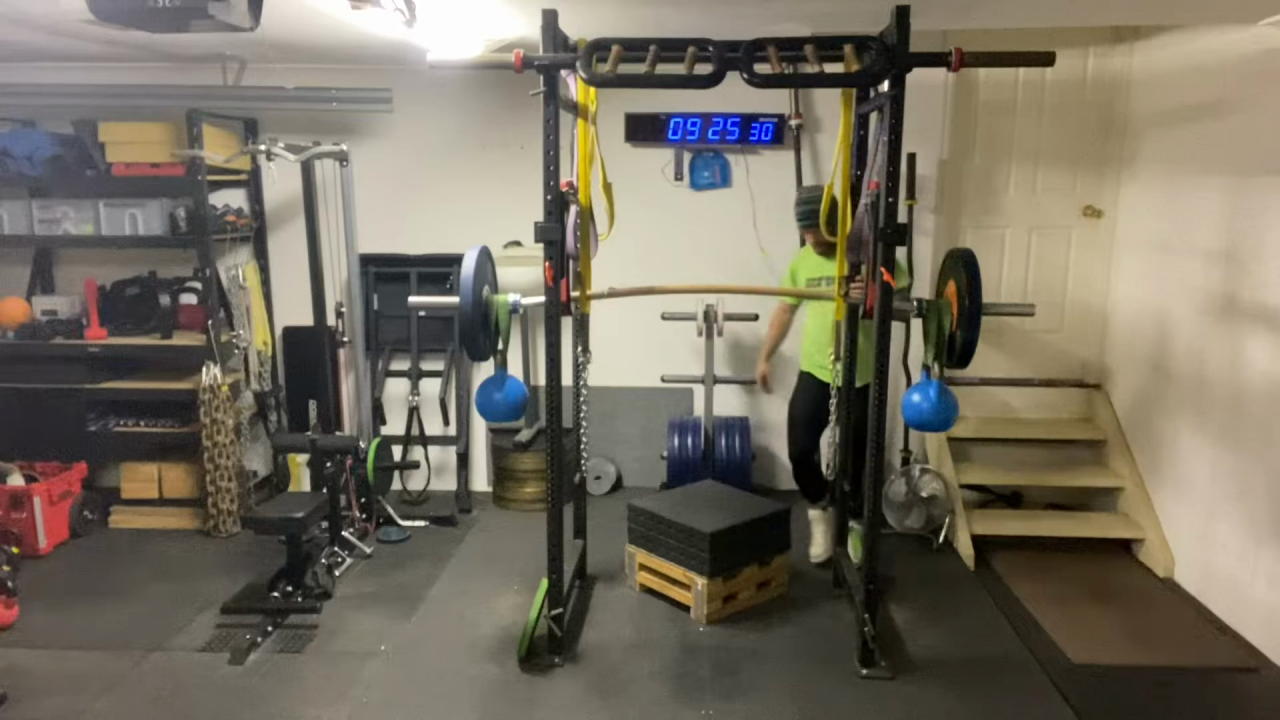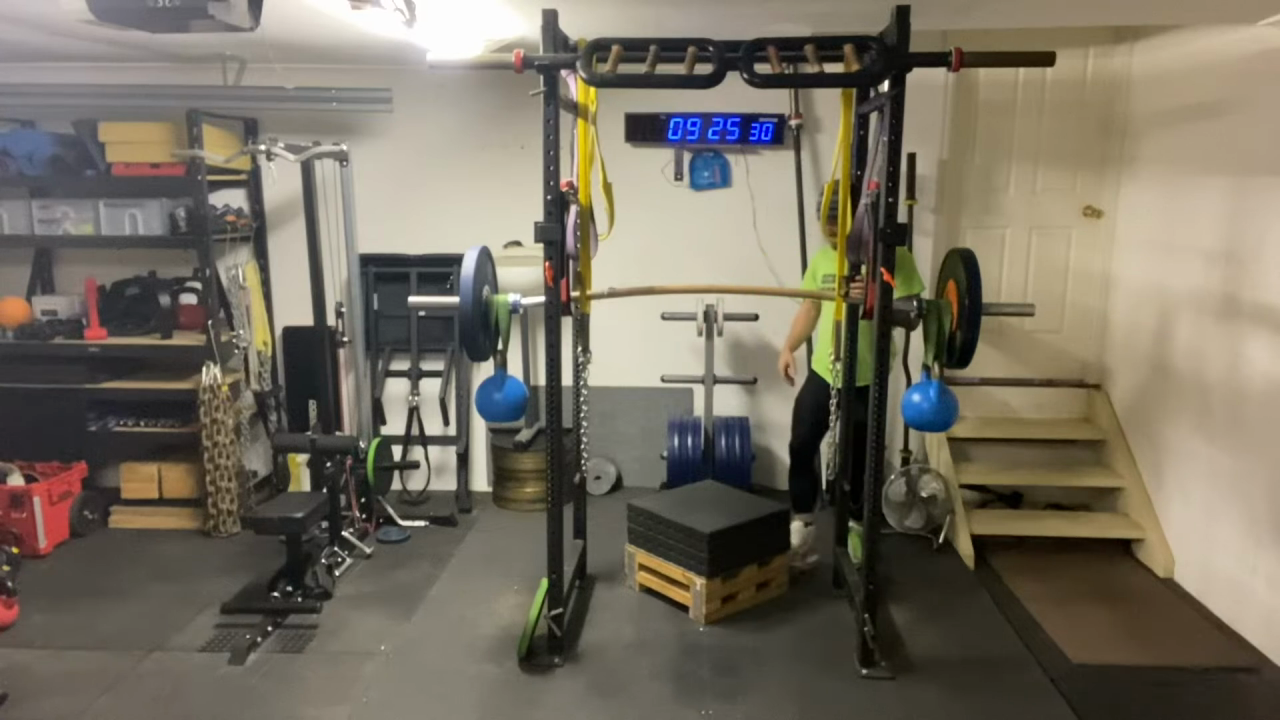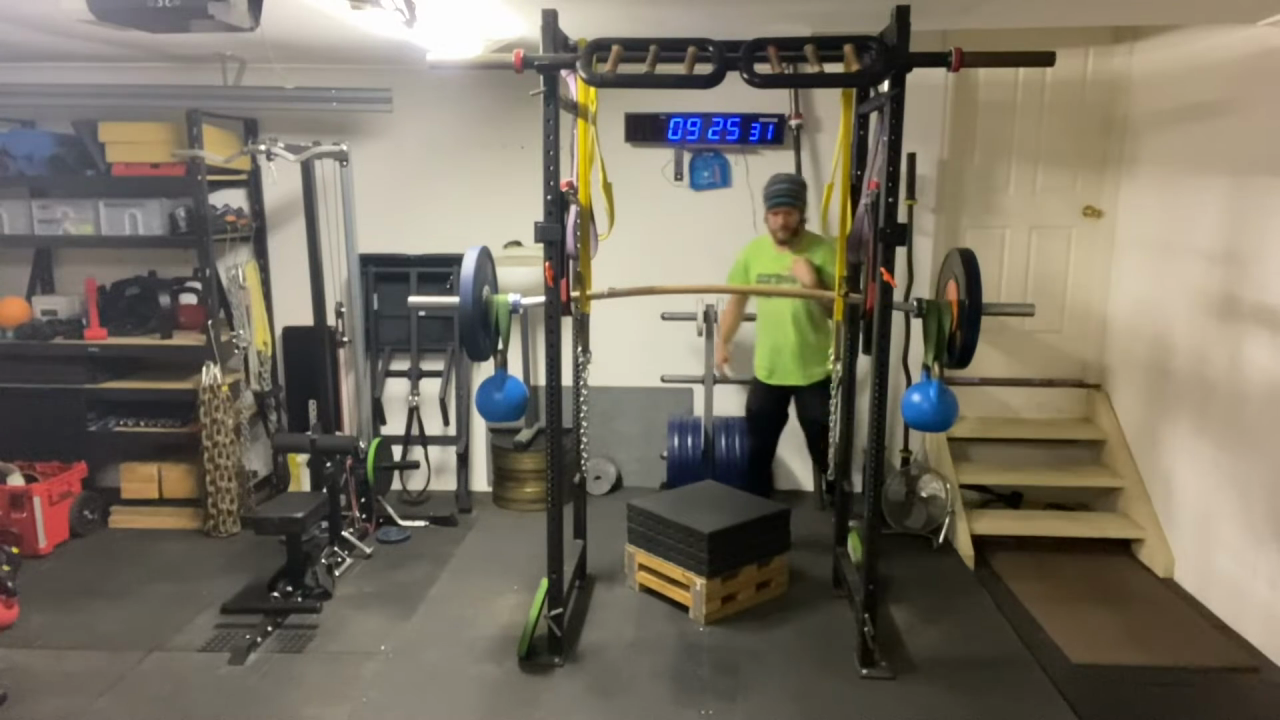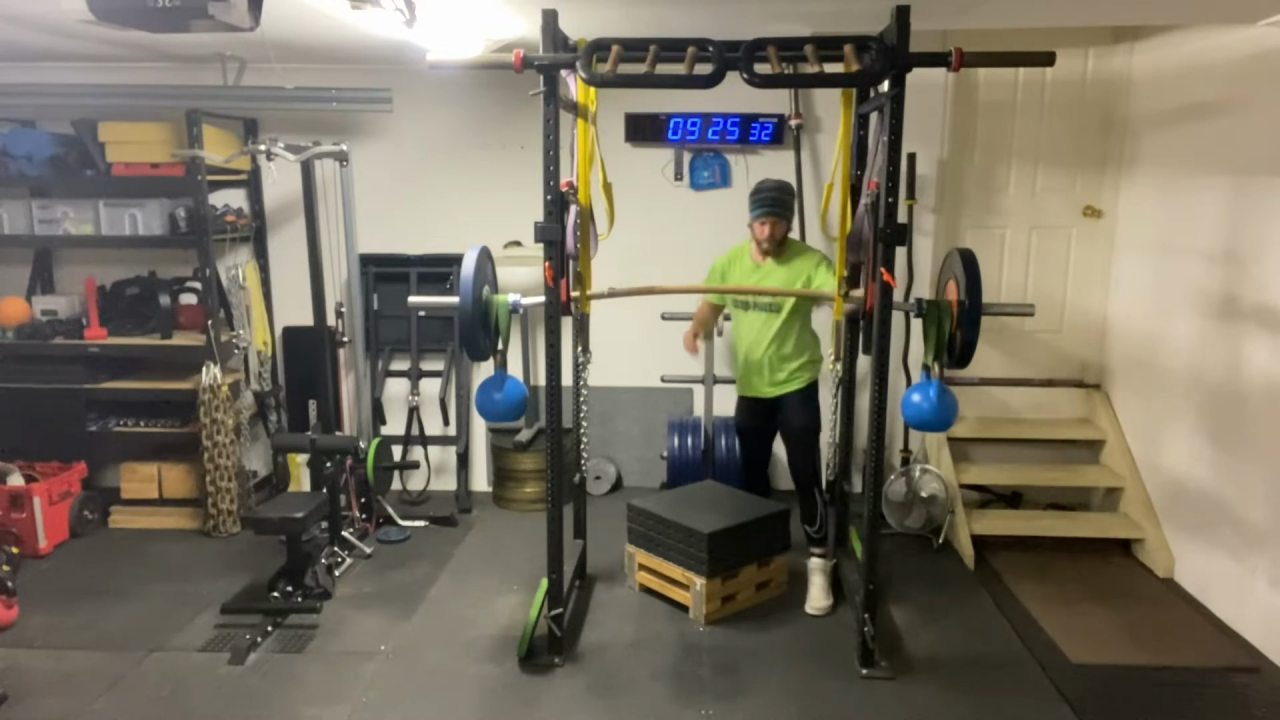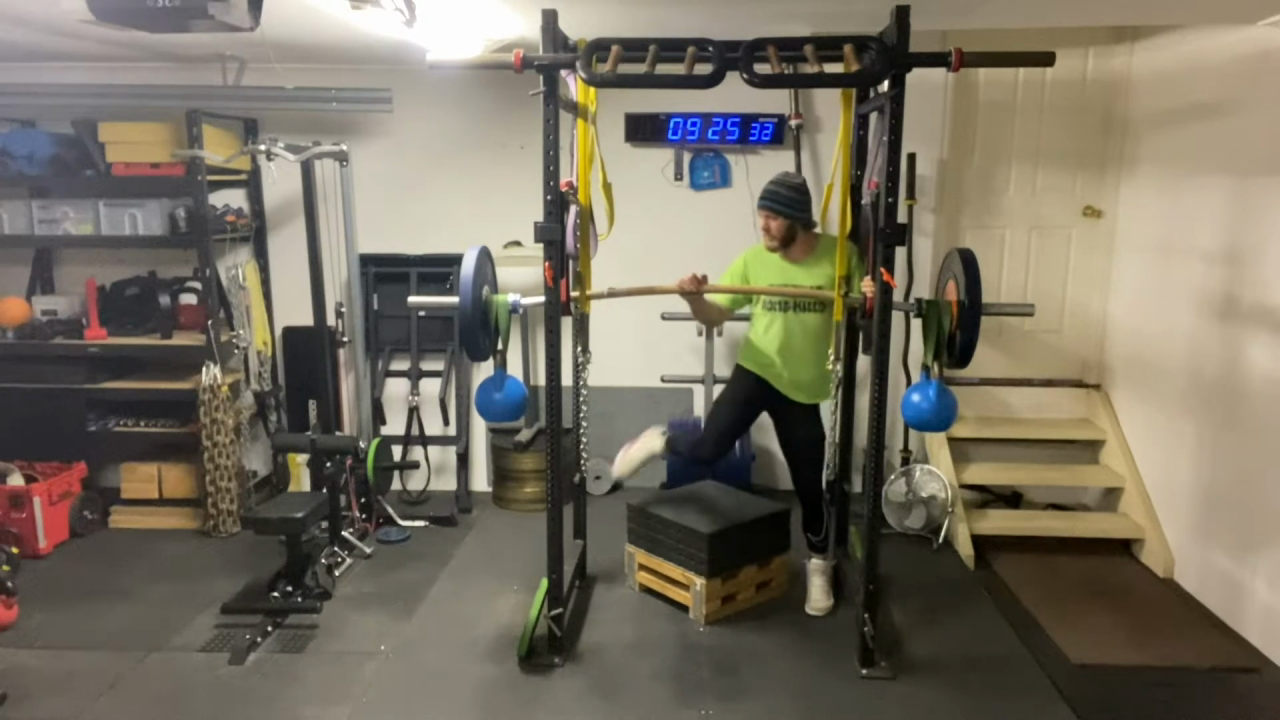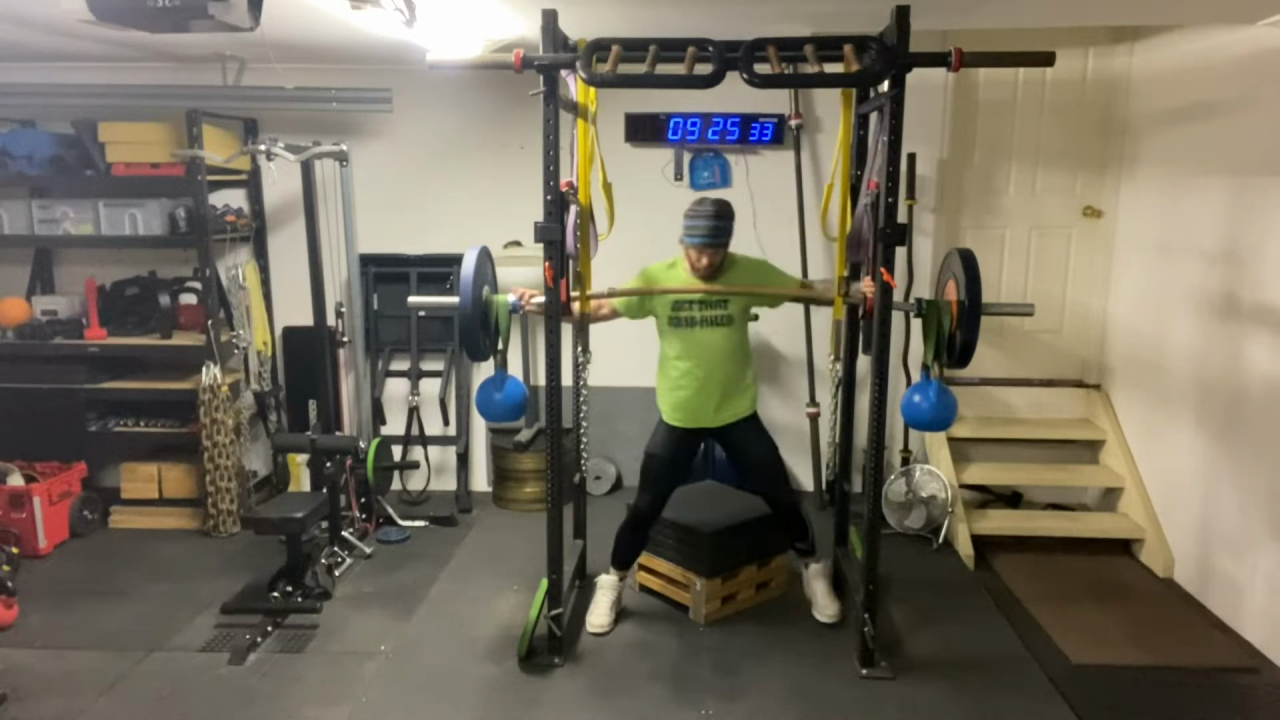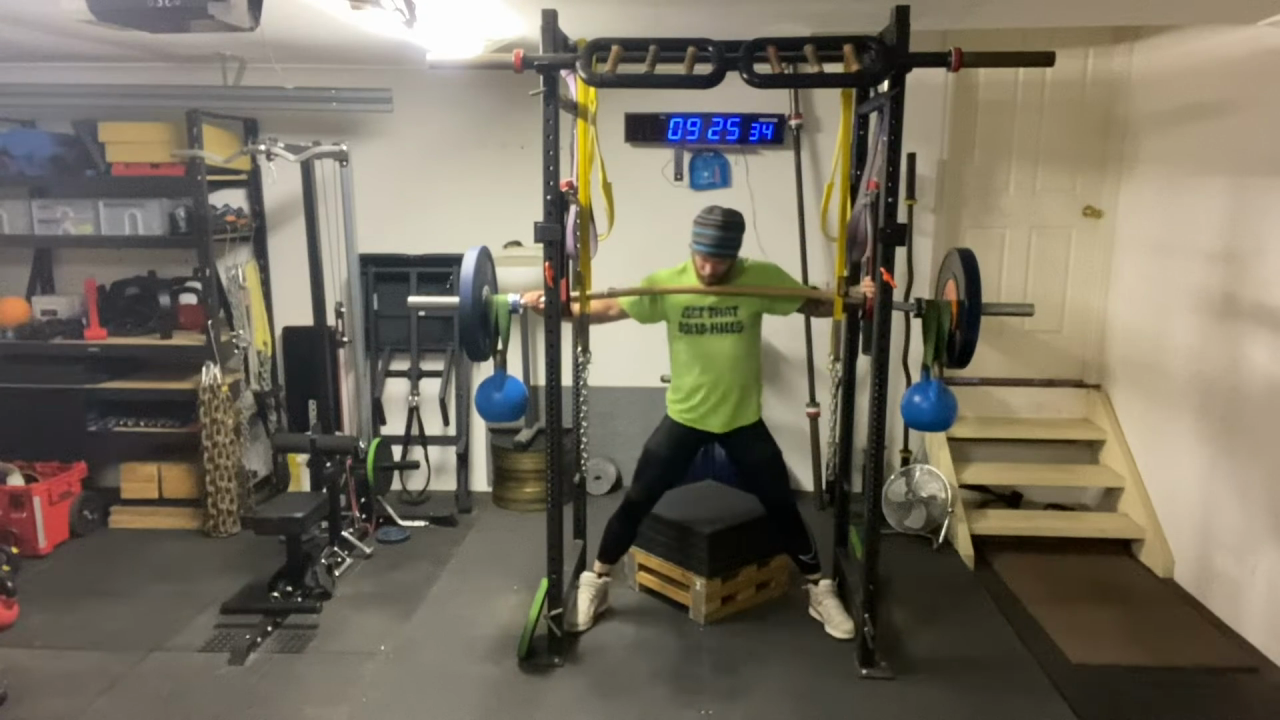
dt=0.7s
person 1, frame 1
right shoulder: (802, 260)
right elbow: (785, 310)
right wrist: (764, 357)
left hip: (860, 374)
right hip: (814, 372)
left knee: (854, 459)
right knee: (800, 452)
left ankle: (855, 525)
right ankle: (820, 511)
person 1, frame 2
left shoulder: (891, 253)
right shoulder: (823, 257)
right wrist: (788, 348)
left hip: (866, 379)
right hip: (822, 372)
left knee: (857, 461)
right knee: (800, 448)
left ankle: (856, 527)
right ankle: (803, 530)
person 1, frame 3
left shoulder: (825, 253)
right shoulder: (752, 253)
right elbow: (736, 300)
left wrist: (815, 285)
right wrist: (723, 342)
left hip: (814, 374)
right hip: (767, 373)
left knee: (826, 458)
right knee: (758, 456)
person 1, frame 4
left shoulder: (811, 262)
right shoulder: (731, 261)
right elbow: (709, 305)
right wrist: (696, 329)
left hip: (795, 385)
right hip: (750, 384)
left knee: (805, 475)
right knee: (753, 473)
left ankle: (819, 564)
person 1, frame 5
left shoulder: (840, 255)
right shoulder: (753, 261)
right elbow: (714, 317)
left wrist: (873, 297)
right wrist: (693, 297)
left hip: (803, 389)
right hip: (756, 373)
left knee: (809, 486)
right knee: (707, 451)
left ankle: (819, 566)
right ankle: (661, 442)
person 1, frame 6
left shoulder: (750, 272)
right shoulder: (656, 279)
left elbow: (805, 290)
right elbow: (599, 307)
left wrist: (852, 292)
left hip: (737, 413)
right hip: (679, 415)
left knee: (782, 498)
right knee: (646, 507)
left ankle: (813, 570)
right ankle: (611, 585)
person 1, frame 7
left shoulder: (762, 279)
right shoulder: (666, 283)
left elbow: (815, 303)
right elbow: (608, 308)
left wrist: (854, 296)
left hip: (743, 419)
right hip: (684, 417)
left knee: (782, 506)
right knee: (636, 502)
left ankle: (820, 591)
right ankle: (595, 584)
